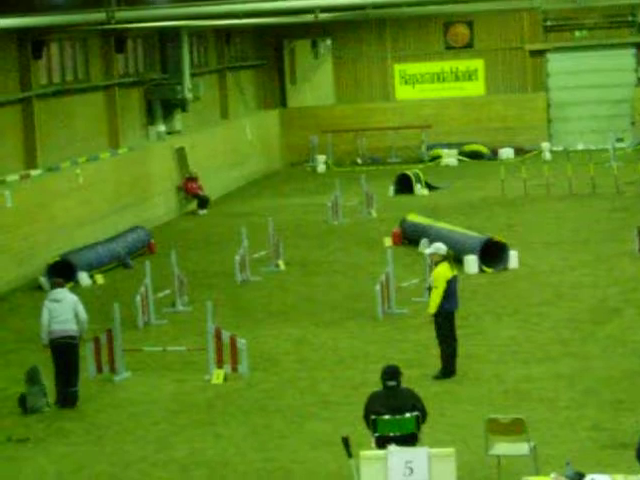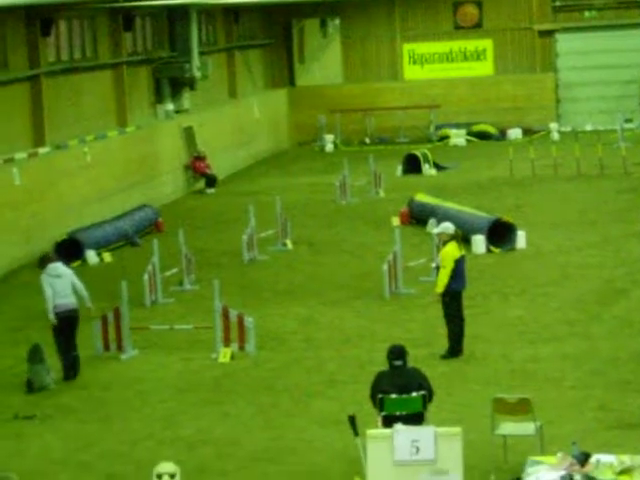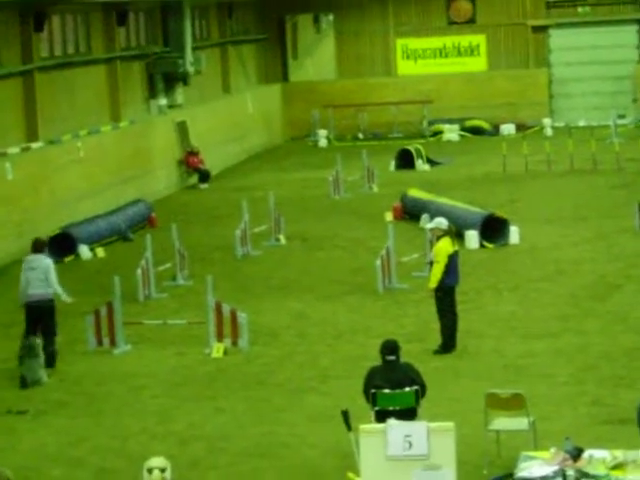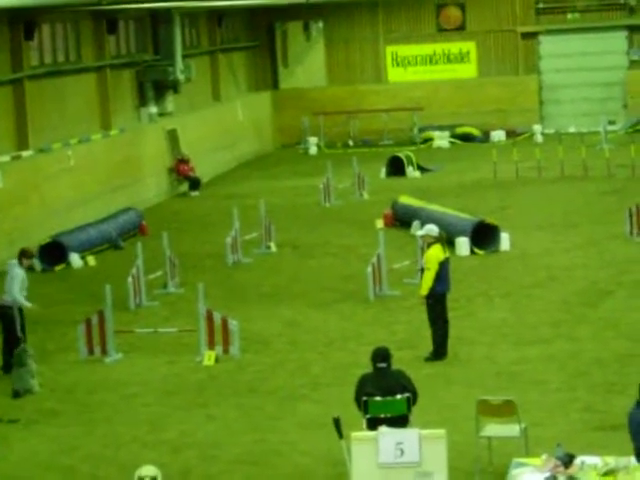
dt=0.7s
person 1, frame 1
left shoulder: (439, 271)
right shoulder: (449, 266)
left elbow: (437, 292)
left wrist: (431, 310)
left hip: (442, 309)
right hip: (450, 307)
left knee: (444, 340)
right knee: (450, 338)
left ankle: (446, 370)
right ankle: (451, 368)
person 1, frame 2
left shoulder: (447, 251)
right shoulder: (457, 246)
left elbow: (445, 272)
left wrist: (439, 289)
left hip: (450, 289)
right hip: (458, 287)
left knee: (451, 319)
right knee: (458, 317)
left ankle: (453, 350)
right ankle: (458, 347)
person 1, frame 3
left shoulder: (441, 246)
right shoulder: (451, 241)
left elbow: (438, 267)
left wrist: (432, 284)
left hip: (443, 284)
right hip: (451, 282)
left knee: (444, 314)
right knee: (451, 312)
left ankle: (446, 345)
right ankle: (451, 343)
person 1, frame 4
left shoulder: (432, 253)
right shoulder: (442, 248)
left elbow: (429, 274)
left wrist: (423, 291)
left hip: (434, 291)
right hip: (442, 289)
left knee: (436, 322)
right knee: (442, 320)
left ankle: (438, 353)
right ankle: (442, 350)
person 2, frame 1
left shoulder: (48, 301)
right shoulder: (73, 298)
left elbow: (44, 322)
right elbow: (83, 317)
left wrist: (44, 340)
right wrist: (82, 333)
left hip: (55, 337)
right hip: (71, 336)
left knee: (59, 370)
right knee: (72, 370)
left ankle: (61, 399)
right ankle: (71, 400)
person 2, frame 2
left shoulder: (45, 276)
right shoulder: (67, 270)
left elbow: (49, 296)
right elbow: (80, 287)
left wrist: (51, 315)
right wrist: (88, 302)
left hip: (58, 311)
right hip: (73, 309)
left knee: (62, 343)
right knee: (71, 340)
left ankle: (68, 373)
right ankle: (74, 368)
person 2, frame 3
left shoulder: (26, 263)
right shoulder: (47, 262)
left elbow: (23, 284)
right elbow: (52, 282)
left wrist: (23, 299)
right wrist: (63, 295)
left hip: (31, 301)
right hip: (46, 300)
left knee: (30, 331)
right knee: (49, 333)
right ankle: (50, 361)
person 2, frame 4
left shoulder: (14, 268)
right shoulder: (18, 272)
right elbow: (15, 292)
right wrist: (25, 303)
right hip: (13, 308)
right knee: (19, 339)
